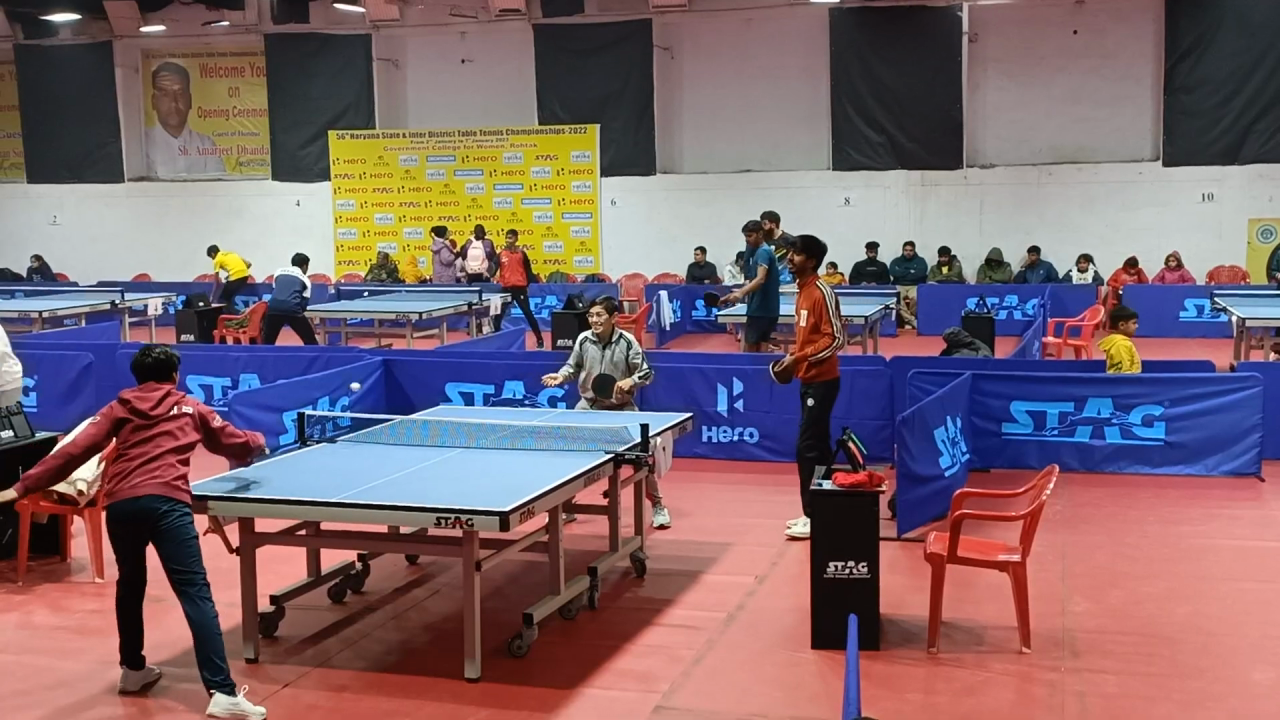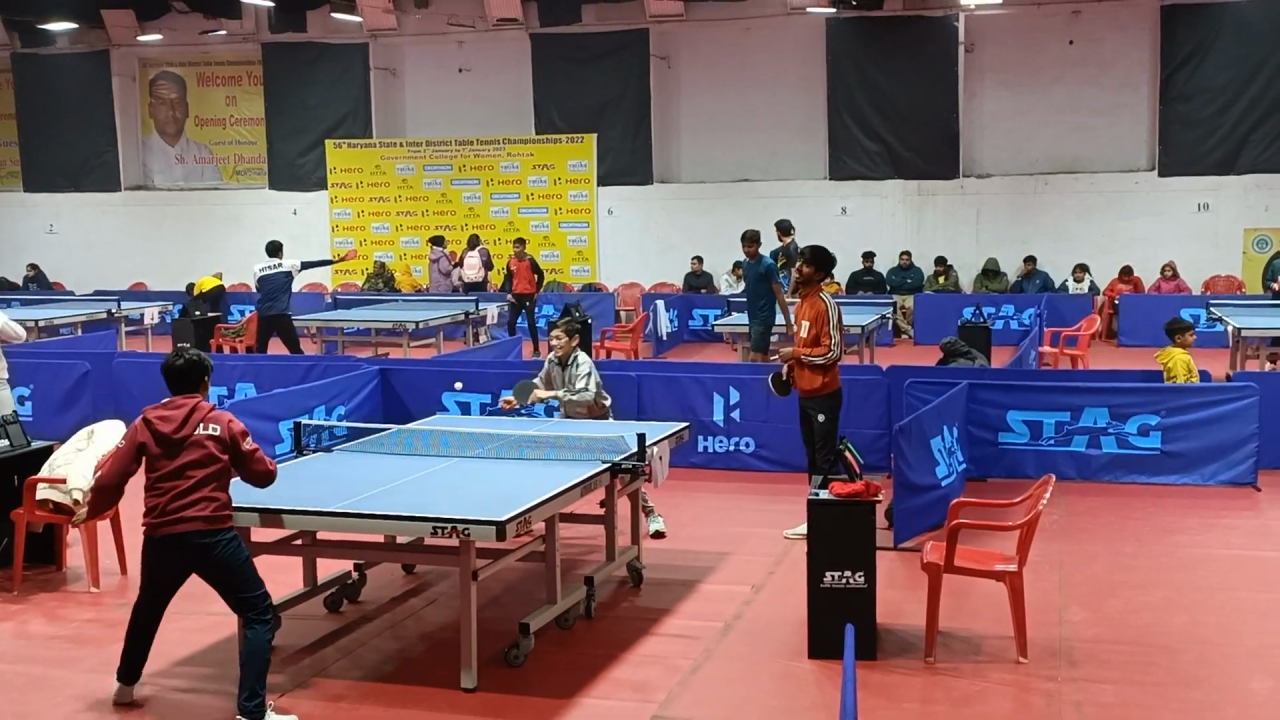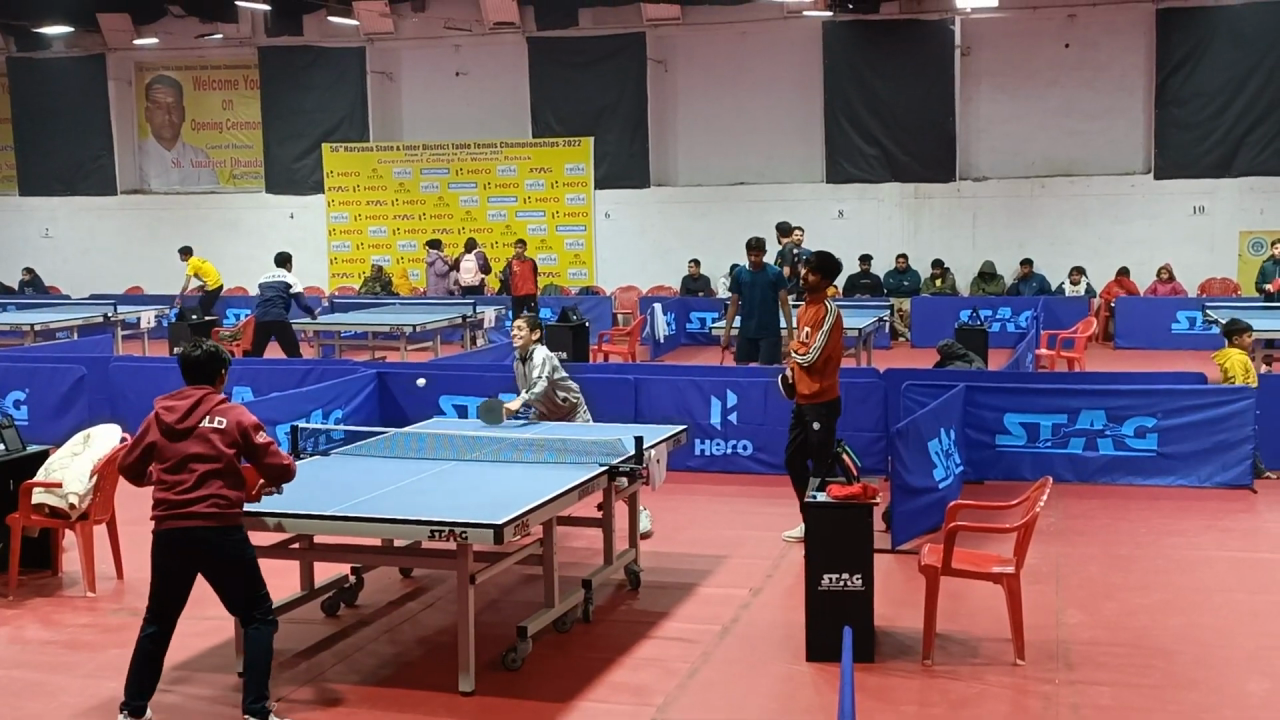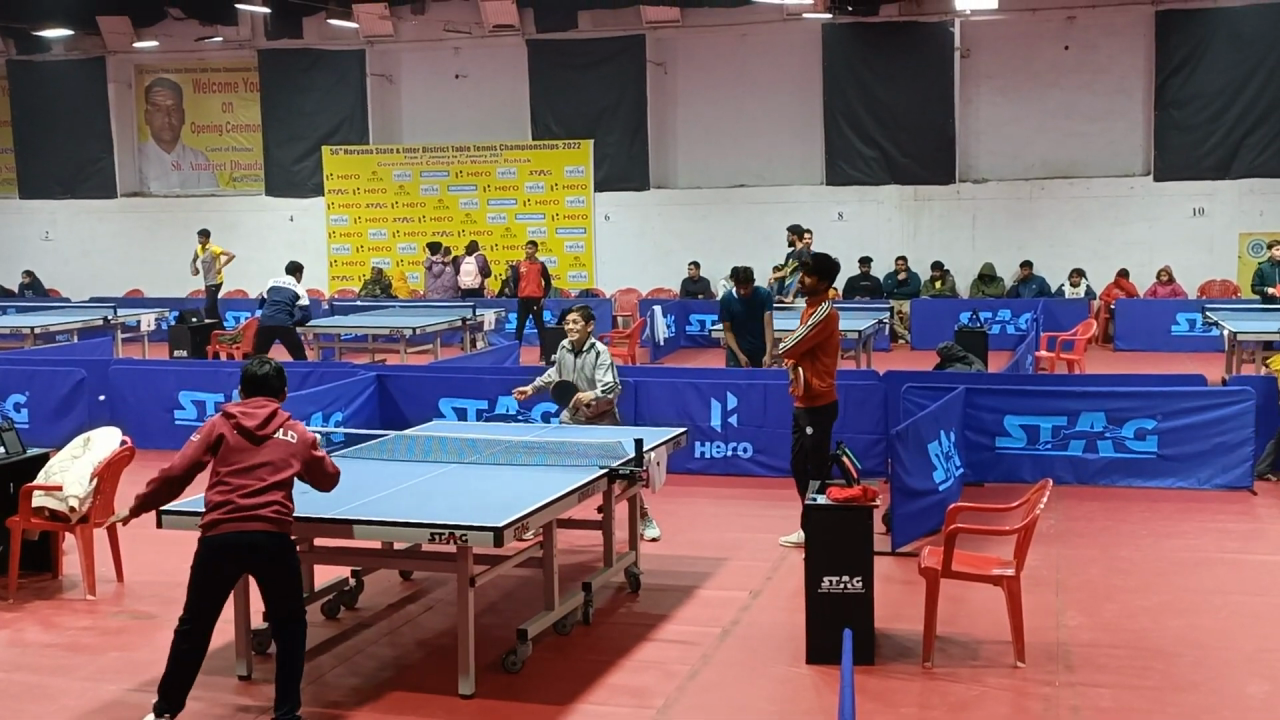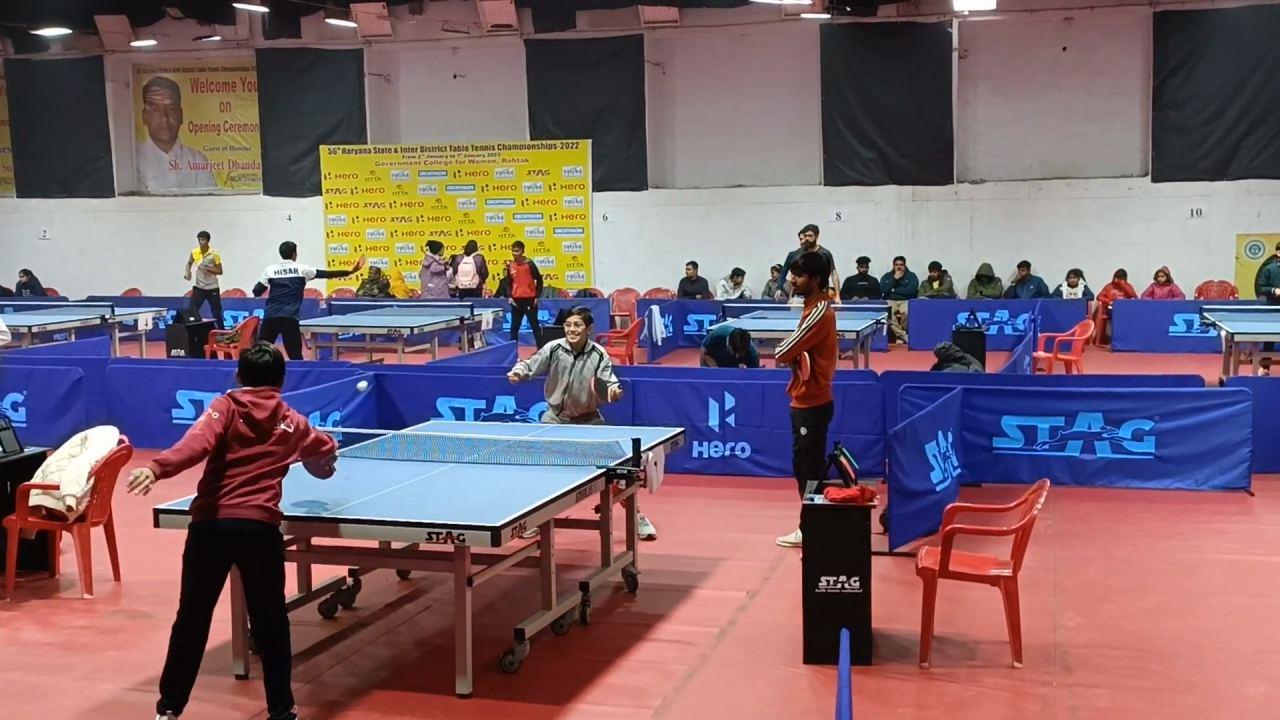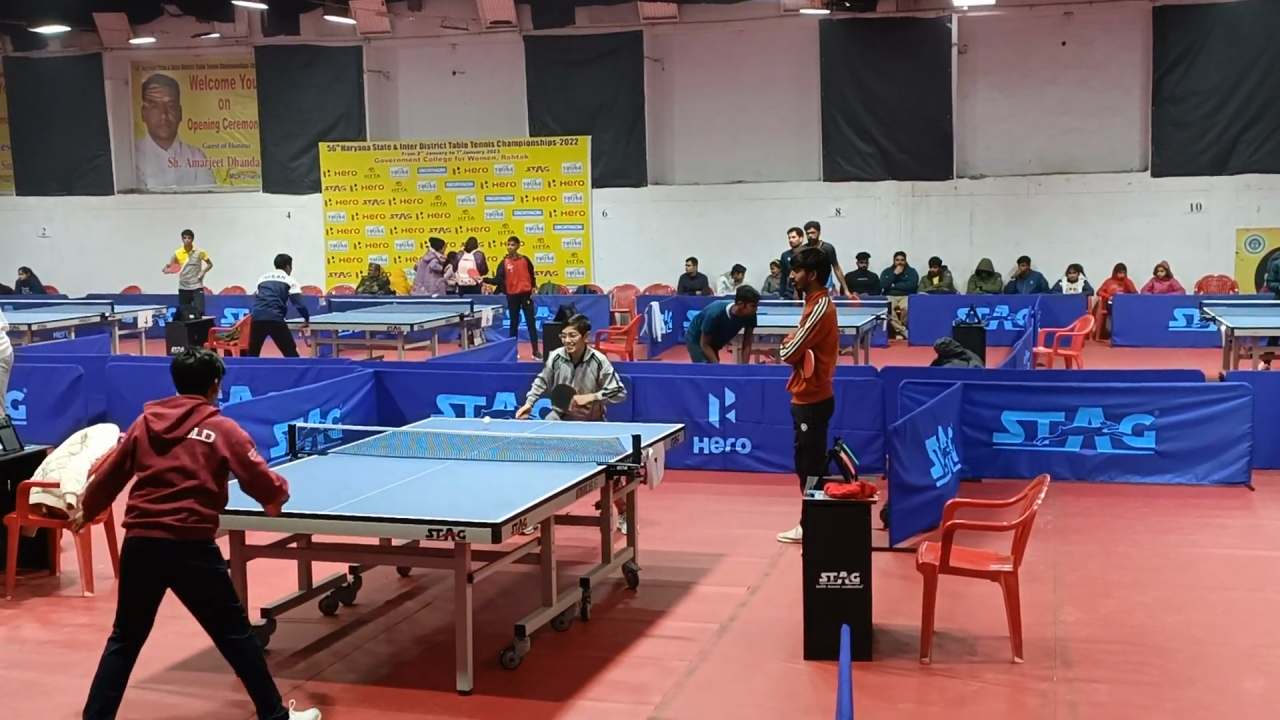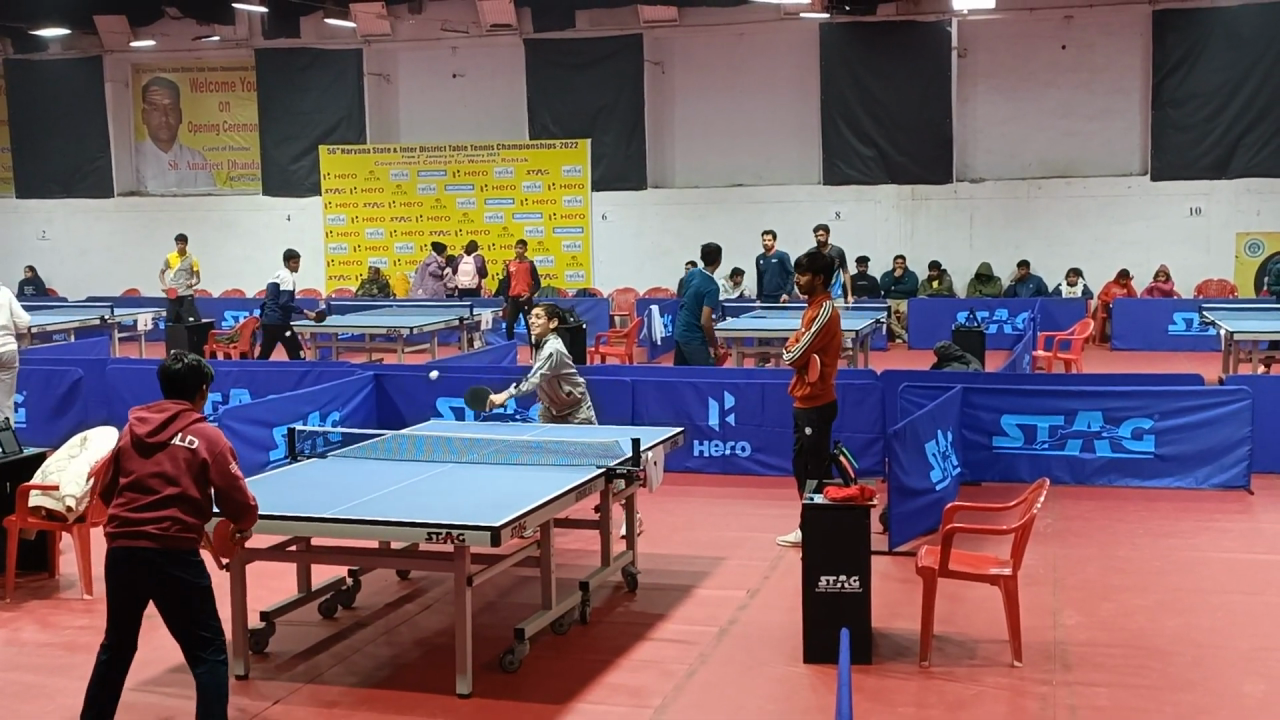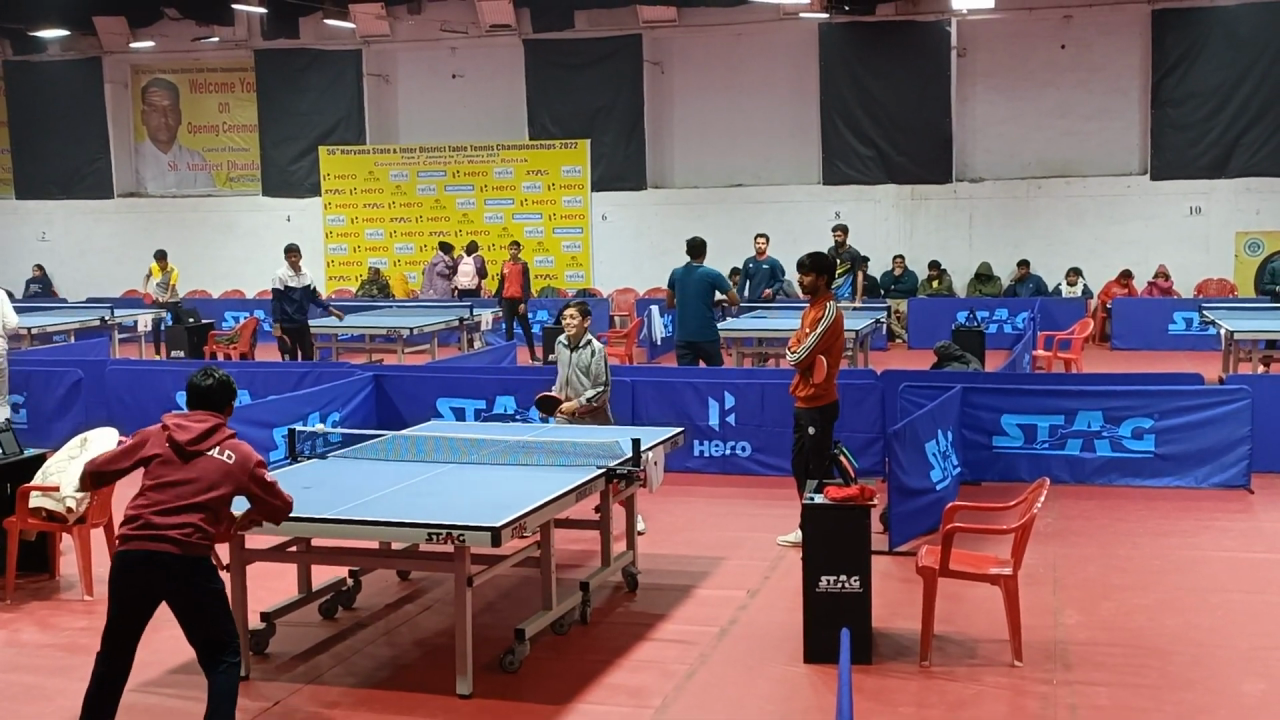
dt=0.4s
person 1, frame 1
left shoulder: (118, 408)
right shoulder: (190, 407)
left elbow: (73, 453)
right elbow: (238, 446)
right wrist: (256, 441)
left hip: (120, 507)
right hip: (166, 503)
left knee: (130, 583)
right knee: (196, 593)
left ankle: (133, 669)
person 1, frame 2
left shoulder: (143, 425)
right shoulder: (222, 422)
left elbow: (109, 483)
right elbow: (263, 475)
left wrist: (91, 510)
right wrist: (230, 466)
left hip: (161, 537)
right hip: (212, 535)
left knee: (147, 607)
right knee: (259, 615)
left ankle: (125, 685)
person 1, frame 3
left shoulder: (158, 417)
right shoulder: (234, 416)
left elbow: (129, 469)
right elbow: (282, 471)
right wrist: (263, 482)
left hip: (169, 533)
right hip: (218, 531)
left knee: (158, 621)
right knee: (258, 618)
person 1, frame 4
left shoulder: (220, 424)
right shoulder: (297, 433)
left elbow: (176, 474)
right elbow: (329, 479)
left wrist: (135, 508)
left hip: (221, 537)
right hip: (272, 537)
left knee: (193, 626)
right knee: (290, 627)
person 1, frame 5
left shoulder: (227, 406)
right shoulder: (293, 421)
left elbow: (198, 442)
right elbow: (325, 454)
left wrist: (154, 469)
left hip: (211, 525)
right hip: (261, 528)
left knee: (190, 620)
right knee: (271, 626)
person 1, frame 6
left shoulder: (142, 424)
right shoulder: (222, 429)
left elbow: (106, 479)
right elbow: (265, 485)
left wrist: (86, 509)
right wrist: (280, 493)
left hip: (138, 545)
right hip: (190, 546)
left knee: (126, 637)
right knee: (235, 633)
person 1, frame 7
left shoulder: (131, 430)
right shoulder: (208, 437)
left elbow: (107, 492)
right elbow: (240, 506)
right wrist: (241, 524)
left hip: (122, 551)
right hip: (173, 555)
left knee: (116, 647)
right knee: (208, 653)
person 1, frame 8
left shoulder: (156, 435)
right shoulder: (241, 454)
left elbow: (99, 470)
right elbow: (280, 509)
left wrist: (90, 482)
right wrist: (246, 519)
left hip: (131, 556)
right hip: (185, 560)
left knee: (115, 650)
right knee: (221, 659)
person 2, frame 1
left shoulder: (822, 293)
right shoulder: (802, 292)
left elbow: (836, 339)
left wrist: (799, 357)
right wrist: (794, 355)
left hip: (822, 381)
right hip: (809, 379)
left knee: (807, 447)
right knee: (818, 446)
left ankle: (814, 515)
person 2, frame 2
left shoulder: (826, 306)
right shoulder: (801, 304)
left elbow: (832, 352)
left wrist: (794, 353)
right wrist: (790, 364)
left hip: (824, 395)
right hip: (805, 393)
left knee: (826, 462)
right knee: (813, 459)
person 2, frame 3
left shoulder: (829, 312)
right shoulder: (804, 308)
left elbow: (811, 356)
left wrist: (793, 346)
right wrist: (791, 368)
left hip: (822, 402)
right hip: (802, 400)
left knee: (821, 469)
right knee: (793, 460)
person 2, frame 4
left shoulder: (823, 313)
right shoulder: (812, 308)
left elbow: (786, 348)
left wrist: (789, 351)
right wrist: (794, 361)
left hip: (818, 403)
right hip: (804, 401)
left knee: (816, 470)
right knee: (800, 467)
person 2, frame 5
left shoulder: (818, 313)
right shoulder: (816, 308)
left elbow: (783, 353)
right elbow: (800, 349)
left wrist: (786, 349)
right wrist: (795, 353)
left hip: (812, 403)
right hip: (807, 400)
left knee: (811, 469)
right knee: (803, 467)
left ankle: (813, 530)
right ankle: (810, 527)
person 2, frame 6
left shoulder: (820, 308)
right shoulder: (815, 304)
left elbow: (789, 353)
right elbow: (797, 345)
left wrist: (788, 347)
right wrist: (791, 345)
left hip: (812, 399)
right hip: (806, 396)
left knee: (812, 466)
right knee: (805, 464)
person 2, frame 7
left shoulder: (825, 312)
right shoulder: (812, 308)
left elbow: (795, 356)
right elbow: (793, 348)
left wrist: (792, 353)
right wrist: (793, 351)
left hip: (816, 403)
right hip: (804, 400)
left knee: (816, 469)
right knee: (802, 466)
person 2, frame 8
left shoulder: (828, 312)
right shoulder: (811, 309)
left elbow: (799, 357)
right elbow: (794, 347)
left wrist: (796, 353)
right wrist: (796, 351)
left hip: (818, 403)
right hip: (805, 401)
left knee: (817, 469)
right knee: (801, 465)
person 3, frame 1
left shoulder: (627, 342)
right shoulder: (583, 340)
left elbow: (647, 373)
right elbow: (572, 367)
left wrist: (630, 382)
right wrist: (560, 376)
left hip: (621, 408)
right hip: (589, 406)
left ankle: (658, 506)
person 3, frame 2
left shoulder: (583, 363)
right shoulder: (551, 360)
left elbow: (587, 397)
right elbow: (540, 382)
left wrist: (553, 394)
right wrist: (517, 398)
left hip: (597, 422)
right hip: (569, 421)
left ankle: (652, 516)
person 3, frame 3
left shoulder: (542, 356)
right shoulder: (518, 358)
left elbow: (541, 385)
left wrist: (518, 402)
right wrist: (516, 406)
left hip: (572, 417)
right hip: (544, 419)
left ankle: (638, 511)
person 3, frame 4
left shoulder: (600, 352)
right shoulder: (564, 347)
left elbow: (611, 387)
left wrist: (592, 395)
right wrist: (533, 387)
left hip: (603, 419)
right hip: (573, 418)
left ankle: (645, 520)
person 3, frame 5
left shoulder: (599, 355)
right shoulder: (554, 349)
left elbow: (612, 382)
right elbow: (529, 365)
left wrist: (614, 390)
right wrist: (518, 371)
left hip: (589, 420)
right hip: (556, 417)
left ankle: (636, 518)
person 3, frame 6
left shoulder: (598, 361)
right shoulder: (556, 357)
left elbow: (619, 392)
right elbow: (541, 381)
left wrist: (591, 397)
right wrist: (530, 402)
left hip: (590, 421)
right hip: (559, 418)
left knee: (611, 469)
right knee: (538, 464)
left ankle: (624, 515)
right ankle: (532, 515)
person 3, frame 7
left shoulder: (552, 349)
right shoulder: (536, 342)
left elbow: (536, 381)
left wrist: (505, 395)
right wrist: (543, 398)
left hip: (575, 412)
right hip: (550, 412)
left knee: (600, 463)
right knee: (538, 464)
left ankle: (630, 510)
right ankle: (536, 518)
person 3, frame 8
left shoulder: (595, 349)
right shoulder: (561, 343)
left elbow: (603, 388)
left wrist: (578, 403)
right wrist: (555, 398)
left hip: (595, 416)
right hip: (566, 417)
